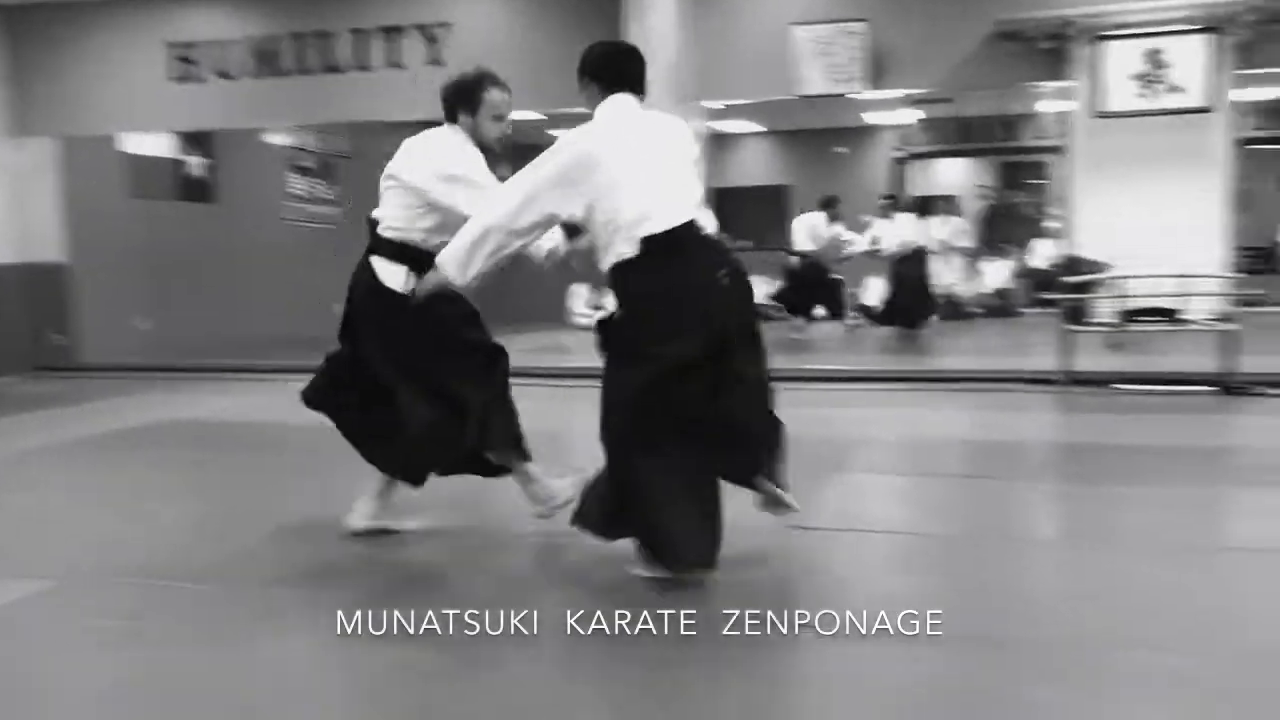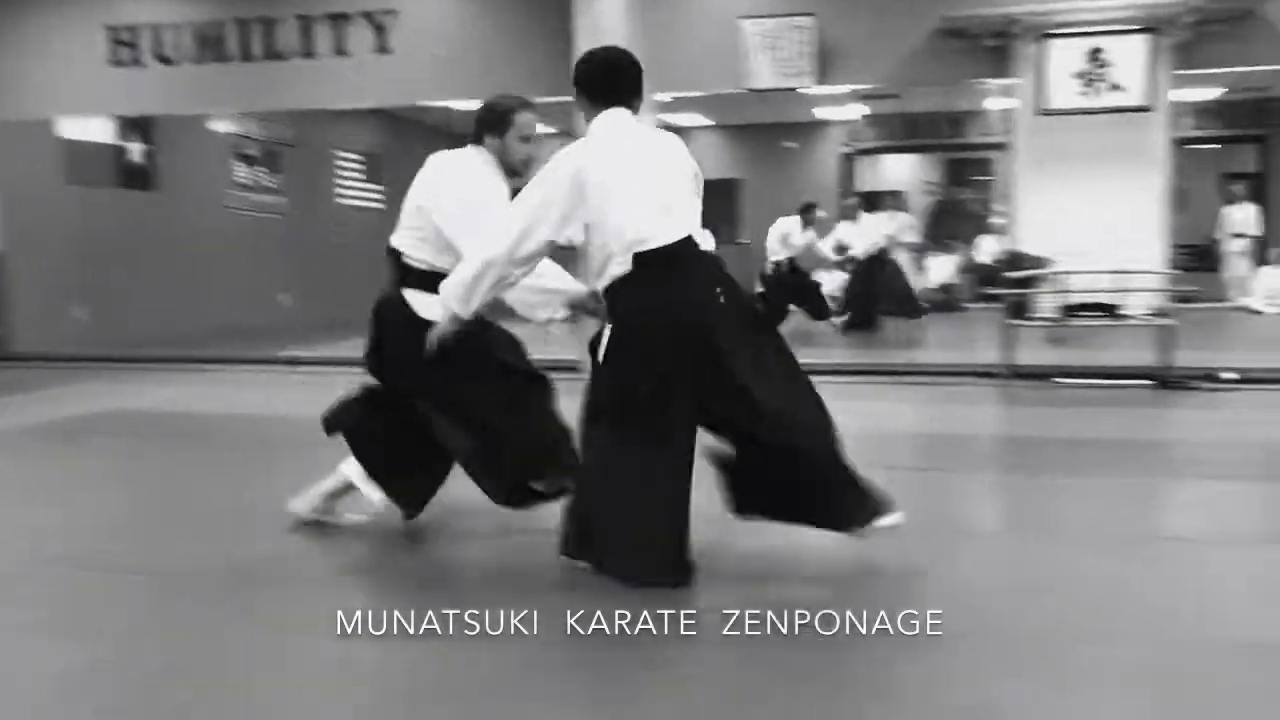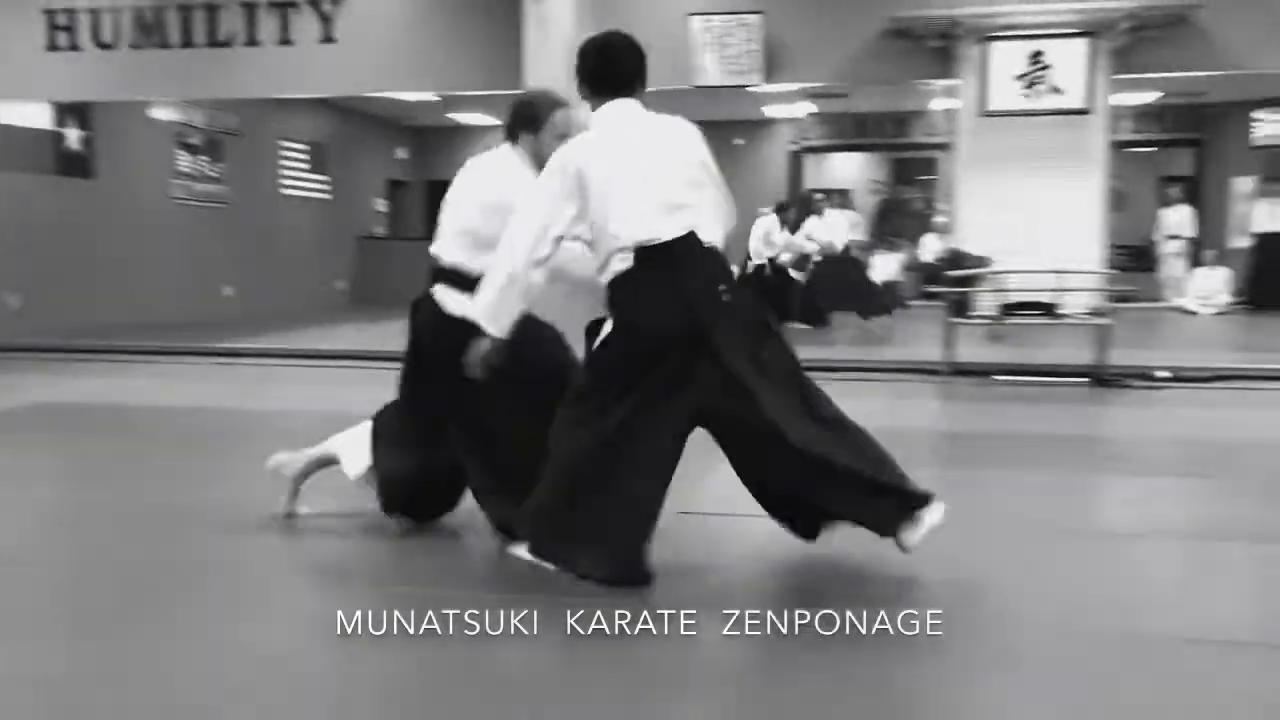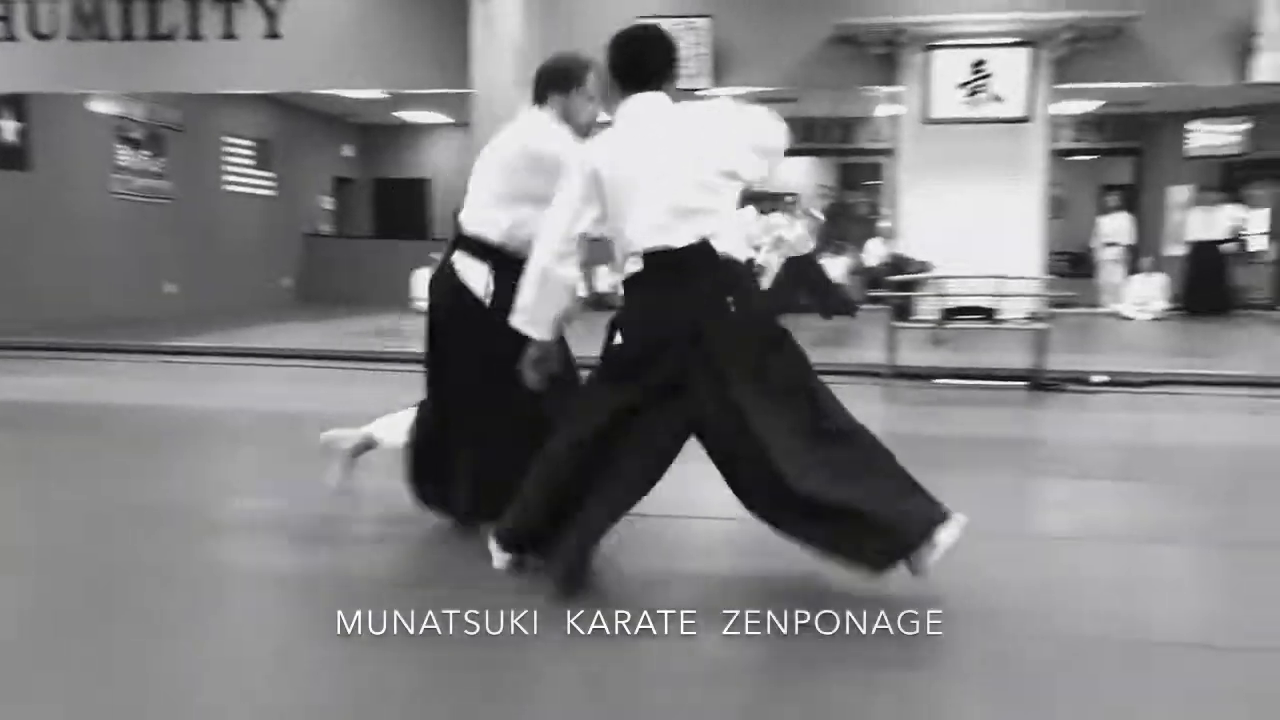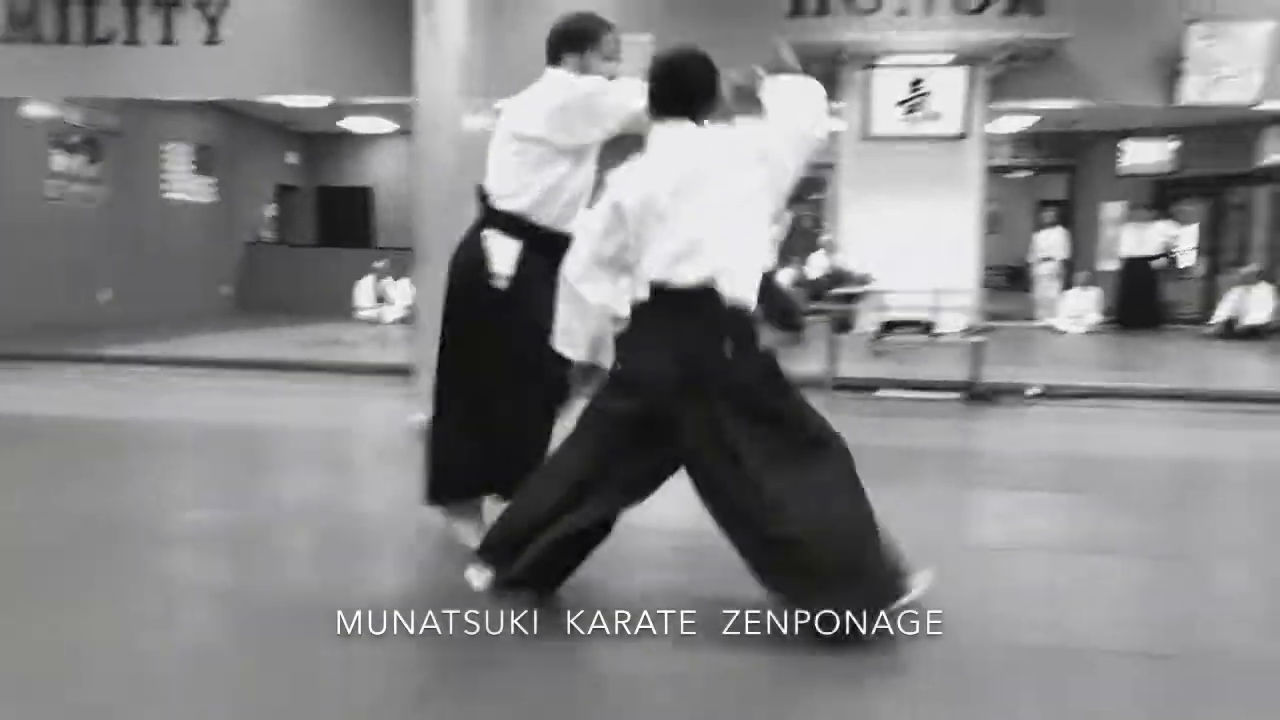
dt=0.1s
person 1, frame 1
left shoulder: (580, 148)
right shoulder: (674, 131)
left elbow: (511, 209)
left wrist: (448, 268)
left hip: (655, 287)
right hip: (713, 269)
left knee: (641, 419)
right knee: (733, 387)
left ankle: (676, 548)
right ankle: (761, 471)
person 1, frame 2
left shoulder: (571, 163)
right shoulder: (671, 148)
left elbow: (508, 245)
left wrist: (452, 312)
left hip: (638, 304)
right hip: (705, 284)
left knee: (620, 430)
right knee: (774, 400)
left ankle: (623, 550)
right ankle: (855, 507)
person 1, frame 3
left shoulder: (576, 156)
right shoulder: (680, 132)
left elbow: (523, 244)
right elbow: (719, 210)
left wrist: (491, 327)
left hip: (643, 300)
right hip: (706, 282)
left knee: (595, 421)
right knee: (785, 406)
left ankle: (563, 542)
right ankle: (899, 510)
person 1, frame 4
left shoulder: (599, 153)
right shoulder: (712, 121)
left elbow: (553, 248)
right elbow: (771, 137)
left wrist: (538, 332)
left hip: (655, 302)
right hip: (723, 292)
left knee: (594, 421)
right knee: (795, 417)
left ankle: (522, 540)
right ankle: (910, 531)
person 1, frame 5
left shoulder: (629, 180)
right shoulder: (745, 146)
left elbow: (595, 266)
right elbow: (805, 116)
right wrist: (788, 81)
left hip: (653, 337)
right hip: (718, 336)
left knee: (597, 453)
right knee: (796, 450)
left ankle: (503, 561)
right ankle: (866, 581)
person 2, frame 1
left shoulder: (437, 149)
right shoulder: (449, 158)
right wrist: (557, 237)
left hip: (393, 281)
right hip: (402, 286)
right knee: (473, 374)
left ankle: (375, 506)
right ankle: (532, 486)
person 2, frame 2
left shoulder: (447, 166)
right shoulder: (472, 185)
right wrist: (572, 287)
left hip: (414, 308)
right hip: (424, 312)
left knee: (415, 422)
right knee: (509, 398)
left ankle: (322, 498)
right ankle: (566, 491)
person 2, frame 3
left shoulder: (492, 175)
right shoulder: (509, 185)
right elbow: (553, 249)
left hip: (455, 311)
right hip: (463, 316)
left knee: (426, 423)
right knee: (547, 390)
left ankle: (303, 463)
person 2, frame 4
left shoulder: (528, 138)
right shoulder: (543, 144)
left hip: (487, 284)
right hip: (486, 288)
left knee: (489, 405)
right knee: (537, 402)
left ankle: (360, 439)
person 2, frame 5
left shoulder: (551, 104)
right shoulder: (564, 99)
right elbow: (649, 105)
left hip: (514, 258)
right hip: (507, 262)
left knee: (532, 385)
right knee: (512, 390)
right ankle: (463, 501)
